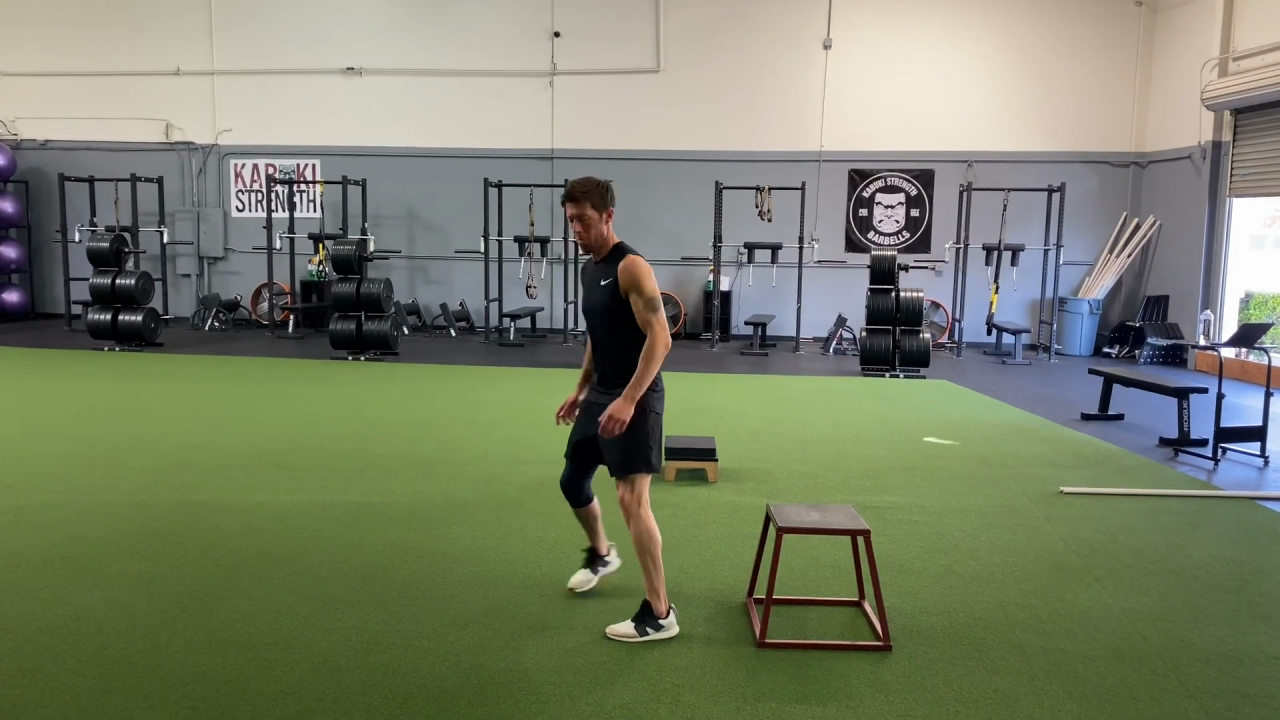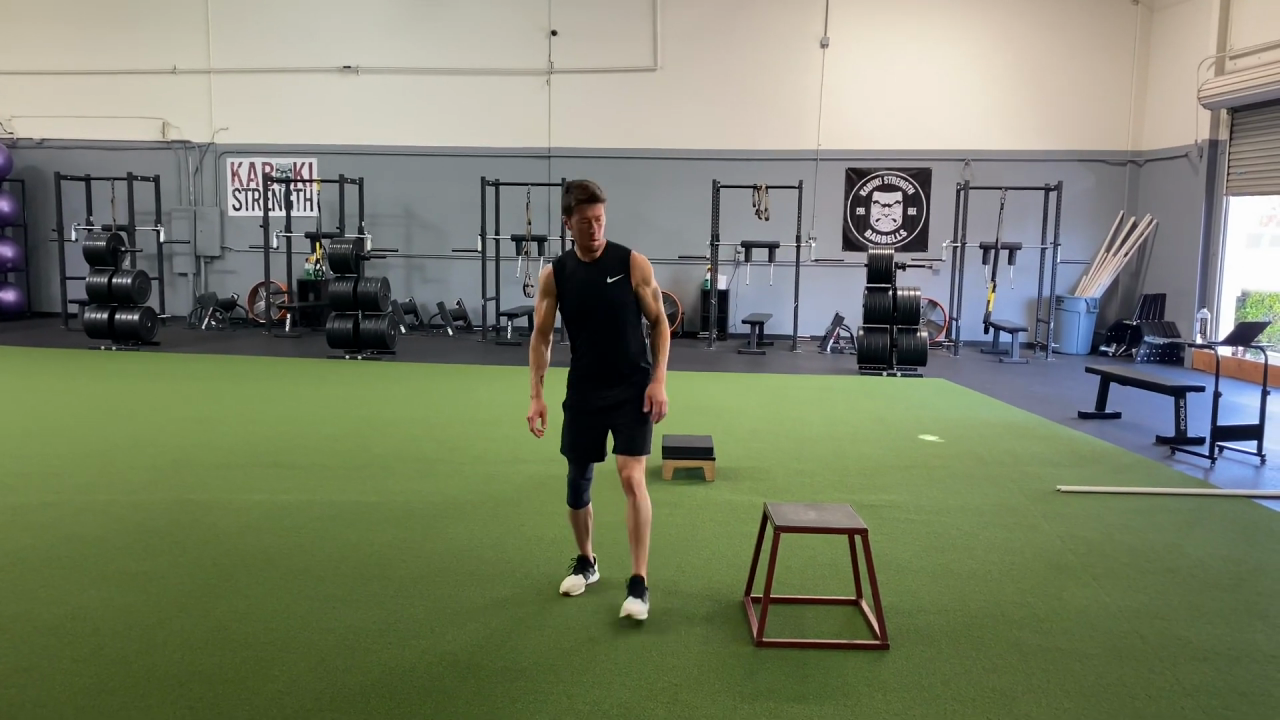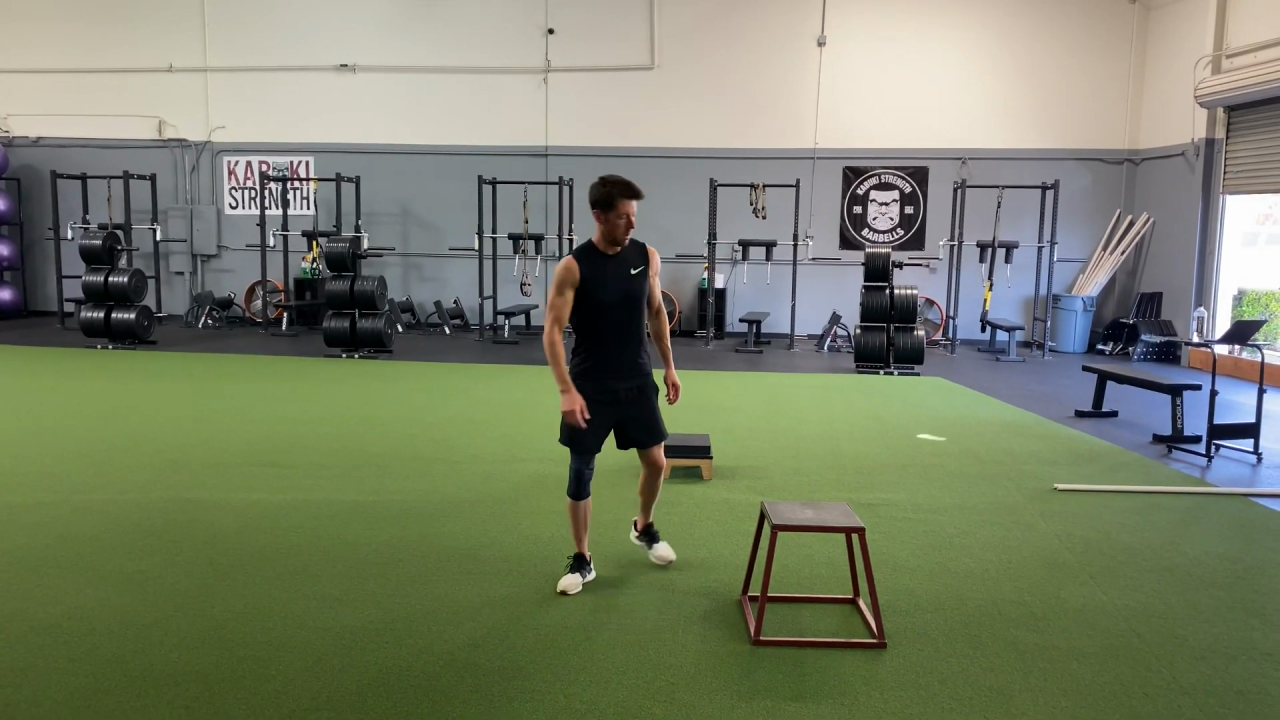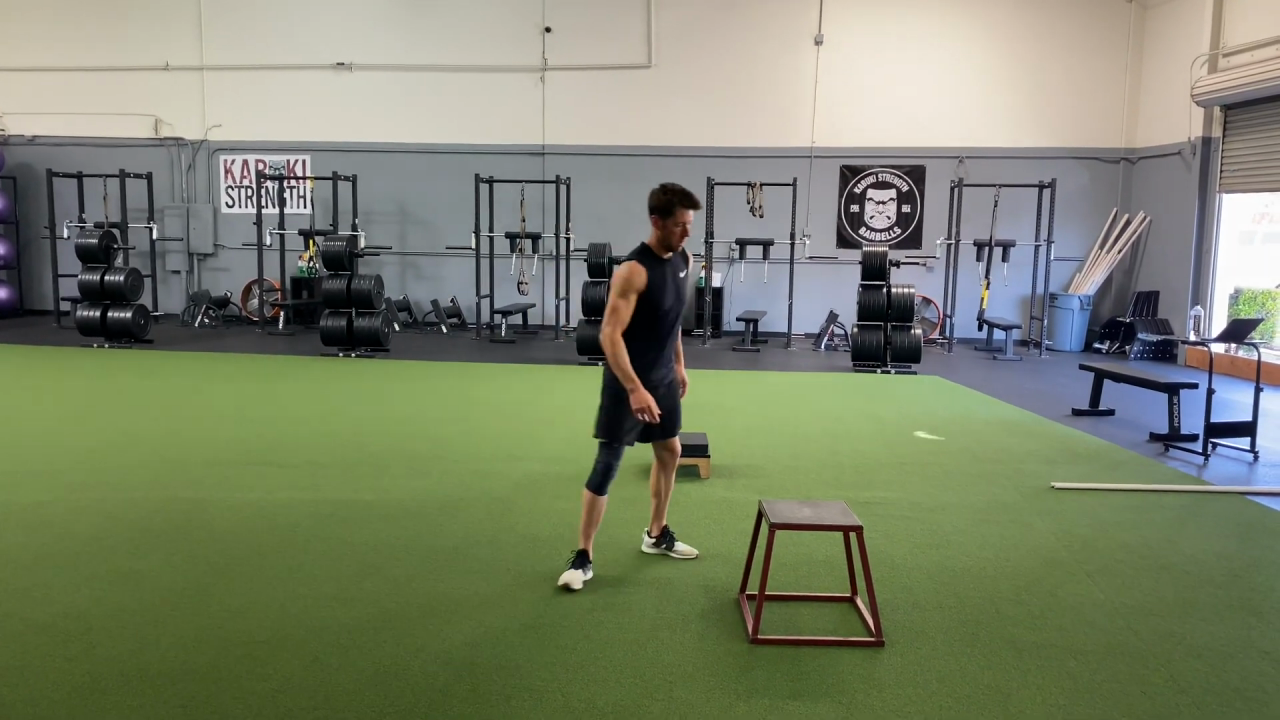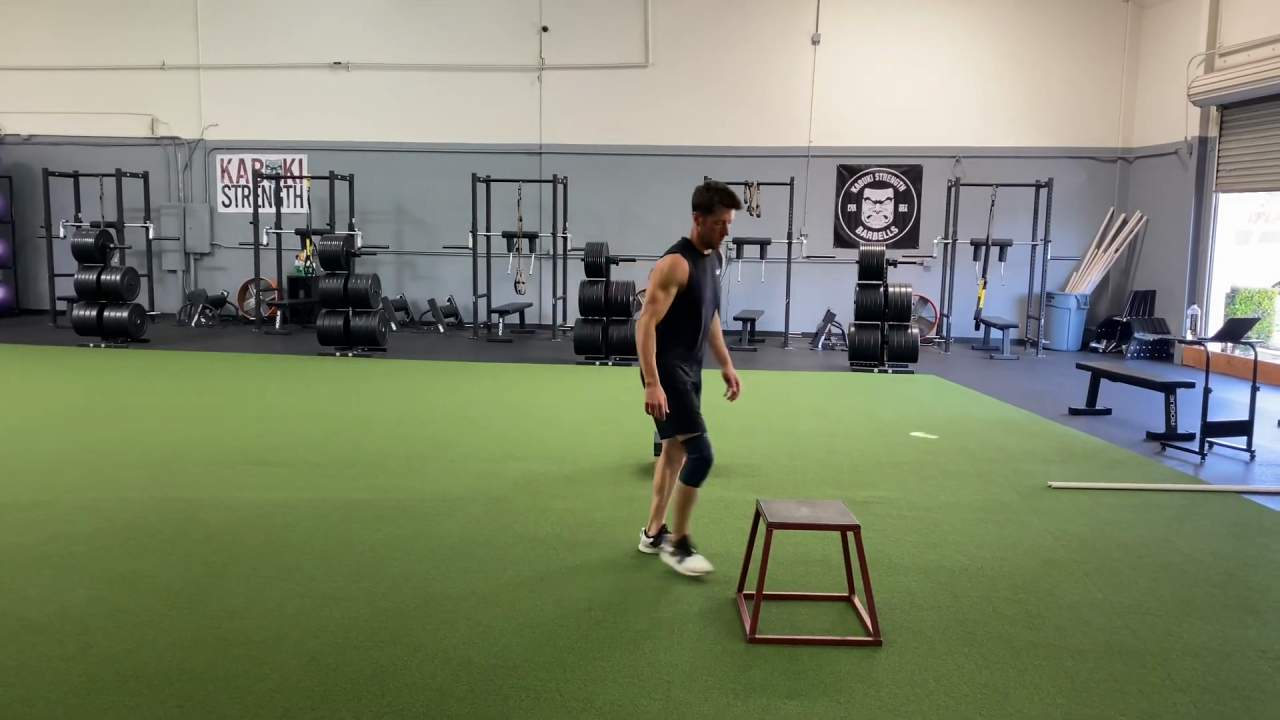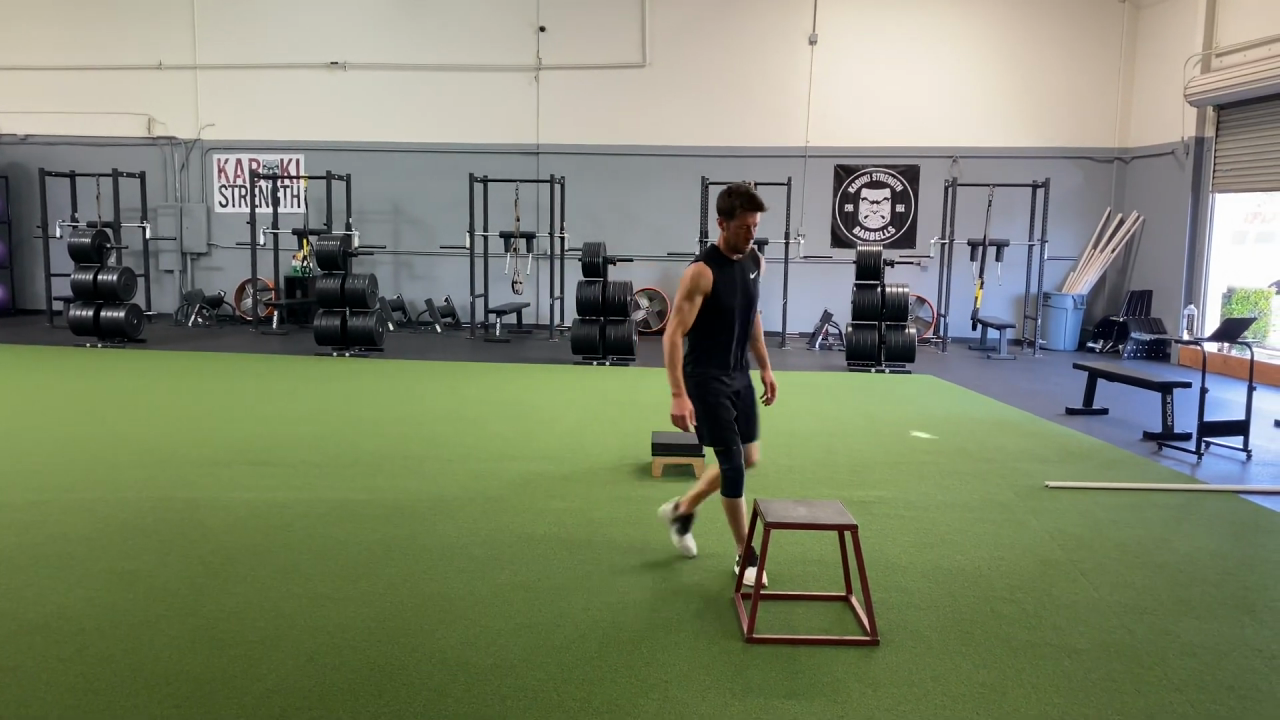
dt=0.3s
person 1, frame 1
left shoulder: (631, 267)
right shoulder: (588, 269)
left elbow: (659, 338)
left wrist: (629, 398)
right wrist: (580, 389)
left hip: (633, 401)
right hip: (598, 396)
left knee: (632, 499)
right knee: (572, 483)
left ankle: (659, 613)
right ankle: (600, 553)
person 1, frame 2
left shoulder: (633, 263)
right shoulder: (555, 274)
left elbow: (660, 323)
right elbow: (541, 337)
left wrist: (658, 381)
right wrist: (536, 396)
left hip: (630, 390)
right hip: (583, 391)
left knee: (632, 478)
right knee: (578, 483)
left ankle: (639, 581)
right ankle: (585, 561)
person 1, frame 3
left shoulder: (646, 256)
right shoulder: (574, 267)
left elbow: (657, 314)
right elbow: (552, 332)
left wrist: (668, 366)
right wrist: (566, 391)
left hip: (638, 380)
right hip: (590, 385)
left knee: (655, 460)
right knee: (581, 472)
left ankle: (643, 527)
right ankle: (581, 561)
person 1, frame 4
left shoulder: (683, 259)
right shoulder: (634, 270)
right elbow: (610, 334)
left wrist: (679, 364)
right wrist: (635, 390)
left hip: (663, 375)
right hip: (629, 380)
left knee: (670, 452)
right knee: (606, 465)
left ankle: (657, 533)
right ankle: (582, 557)
person 1, frame 5
left shoulder: (715, 258)
right shoulder: (675, 263)
right elbow: (646, 324)
left wrist: (726, 365)
right wrist: (652, 383)
left hip: (689, 369)
right hip: (668, 369)
left knee: (675, 448)
right knee: (700, 453)
left ankle: (655, 532)
right ankle: (679, 543)
person 1, frame 6
left shoulder: (756, 261)
right shoulder: (702, 272)
right elbow: (674, 334)
left wrist: (766, 368)
right wrist: (678, 395)
left hip: (739, 377)
right hip: (707, 380)
left knee: (748, 459)
right knee: (733, 465)
left ankle: (681, 511)
right ankle: (745, 557)
